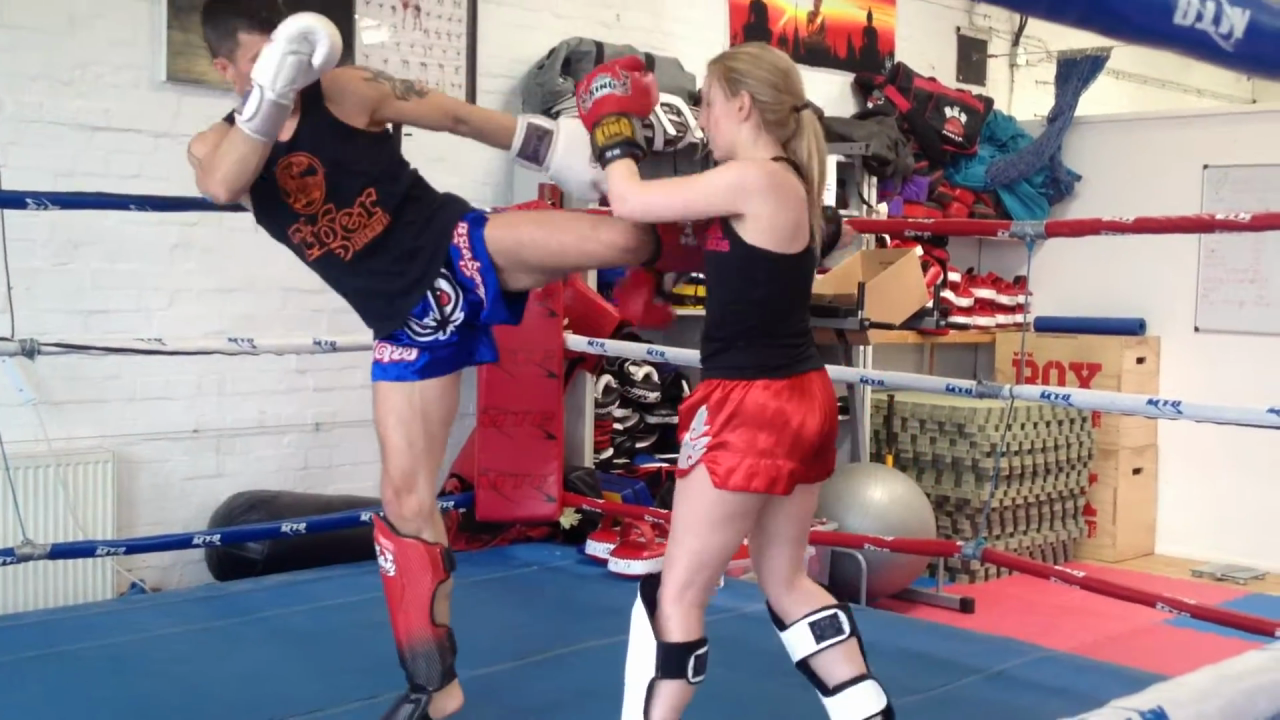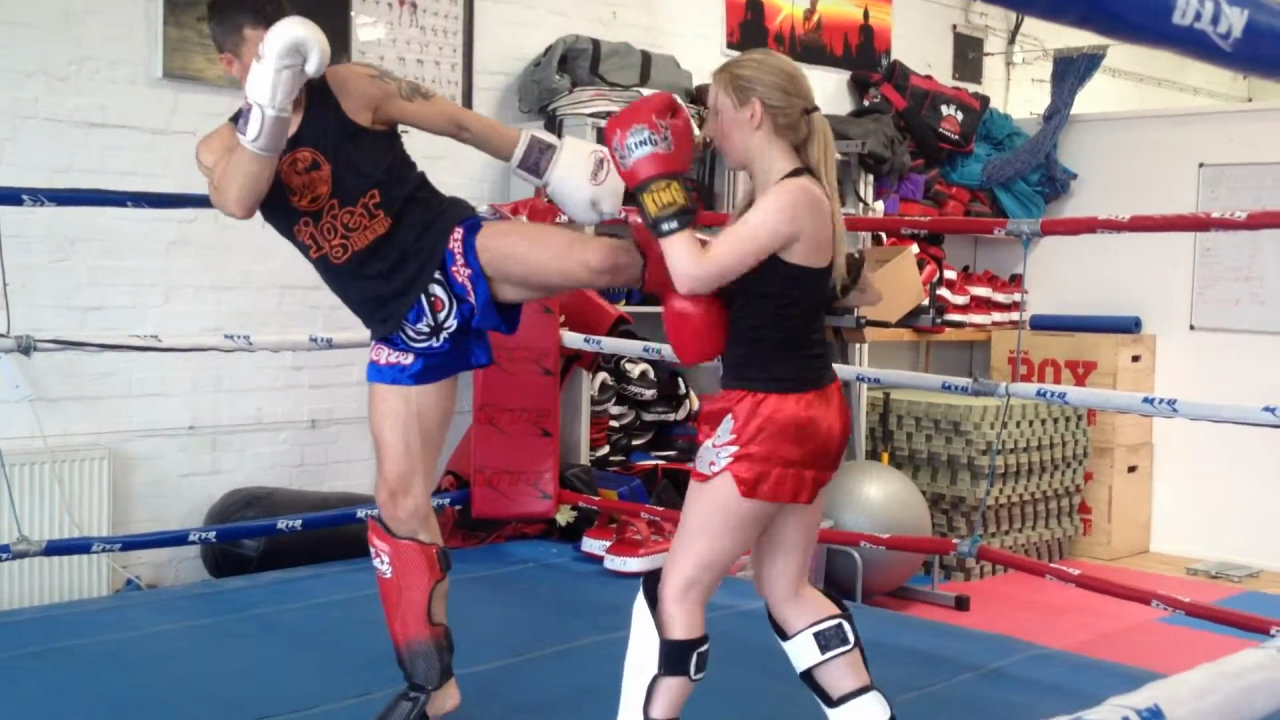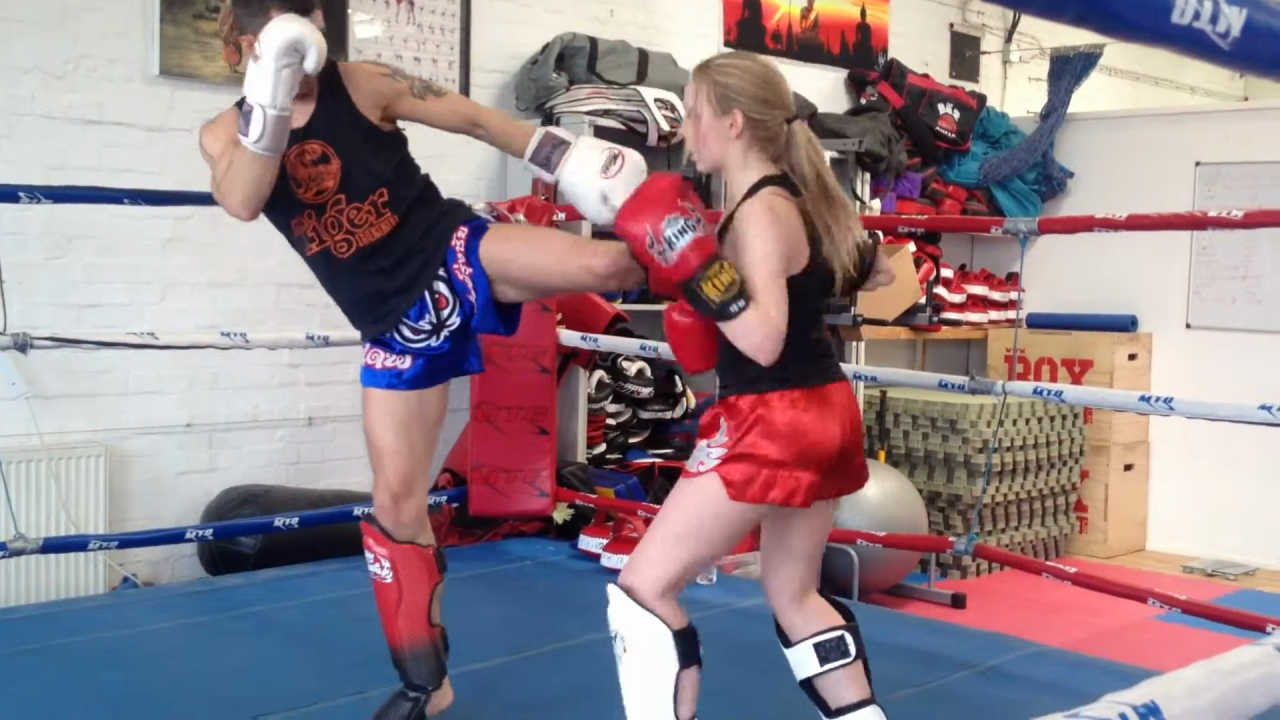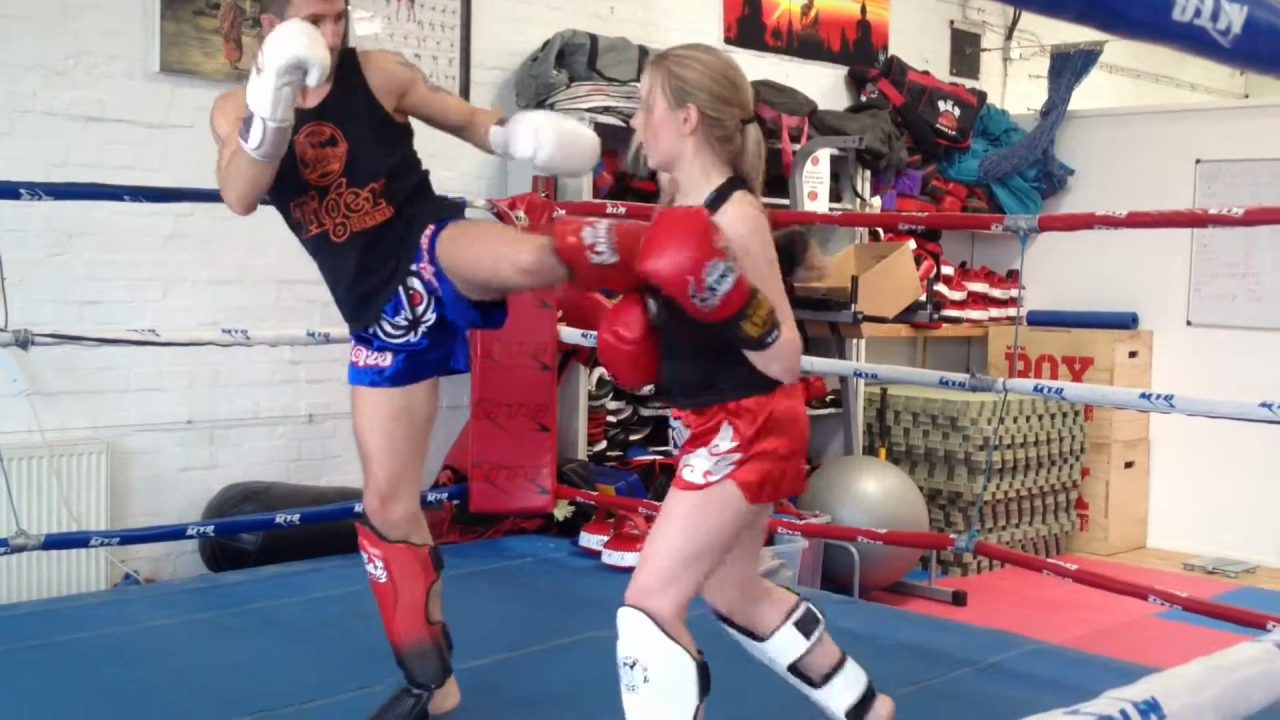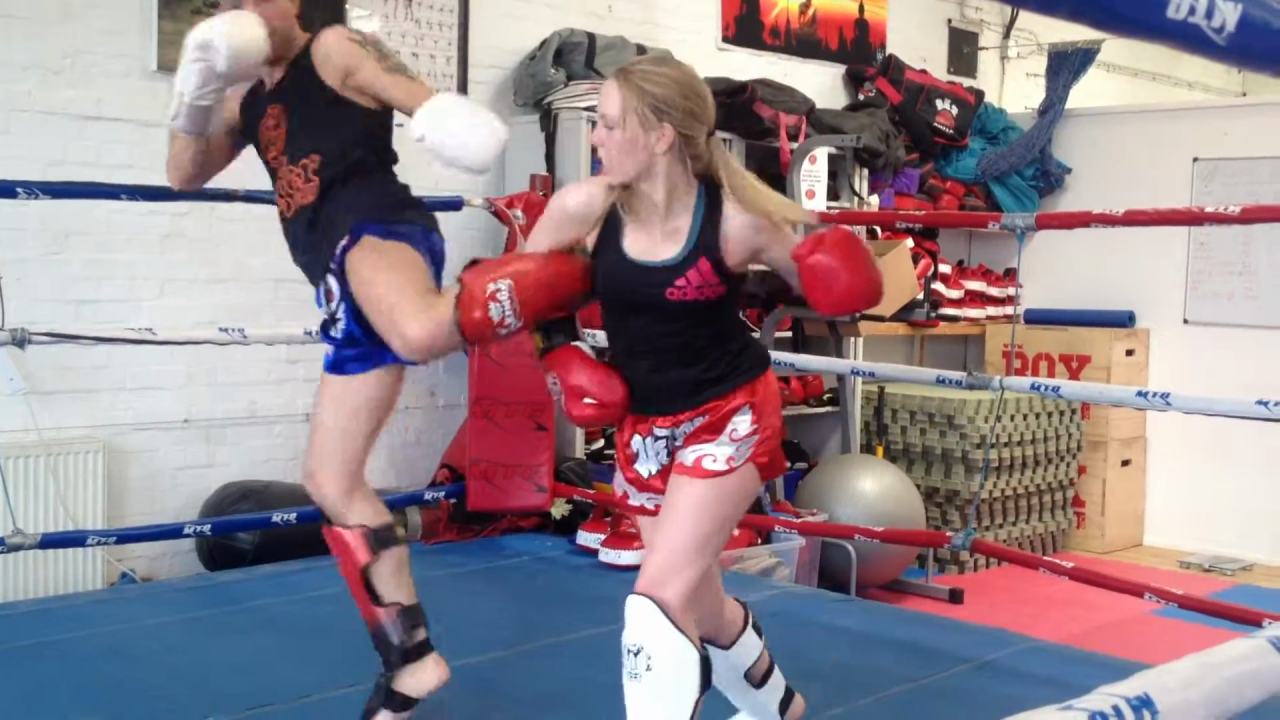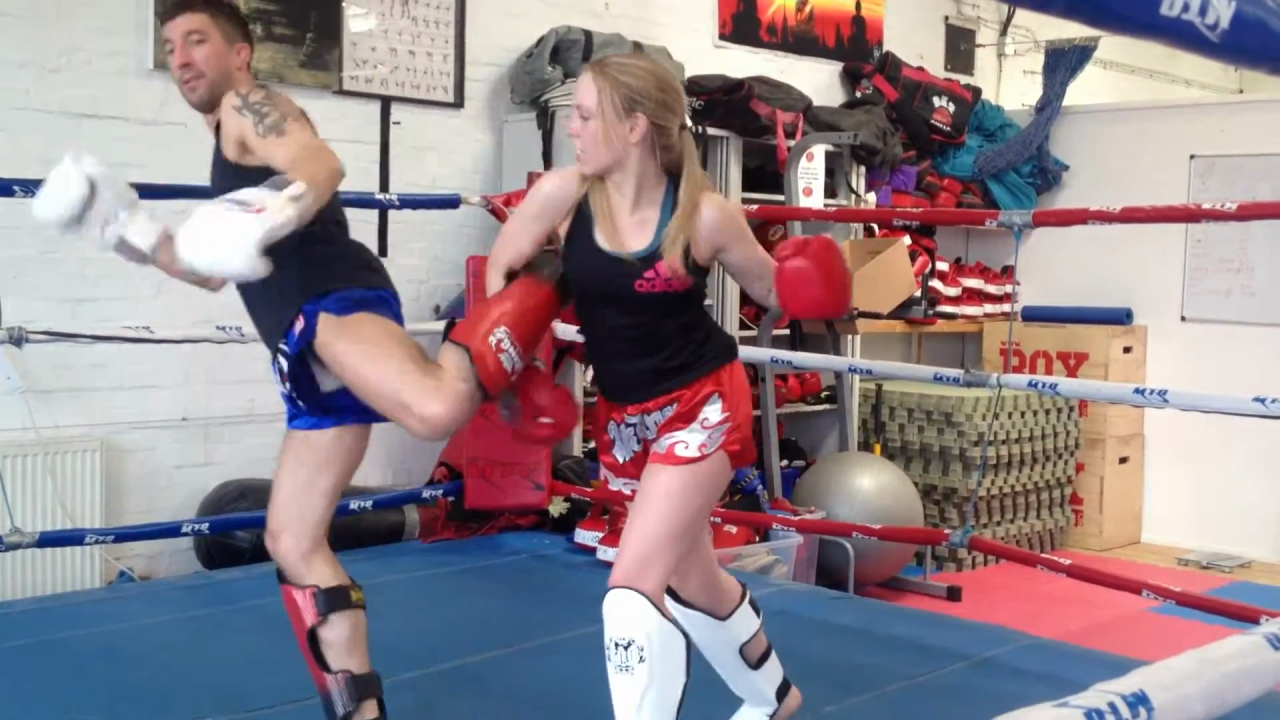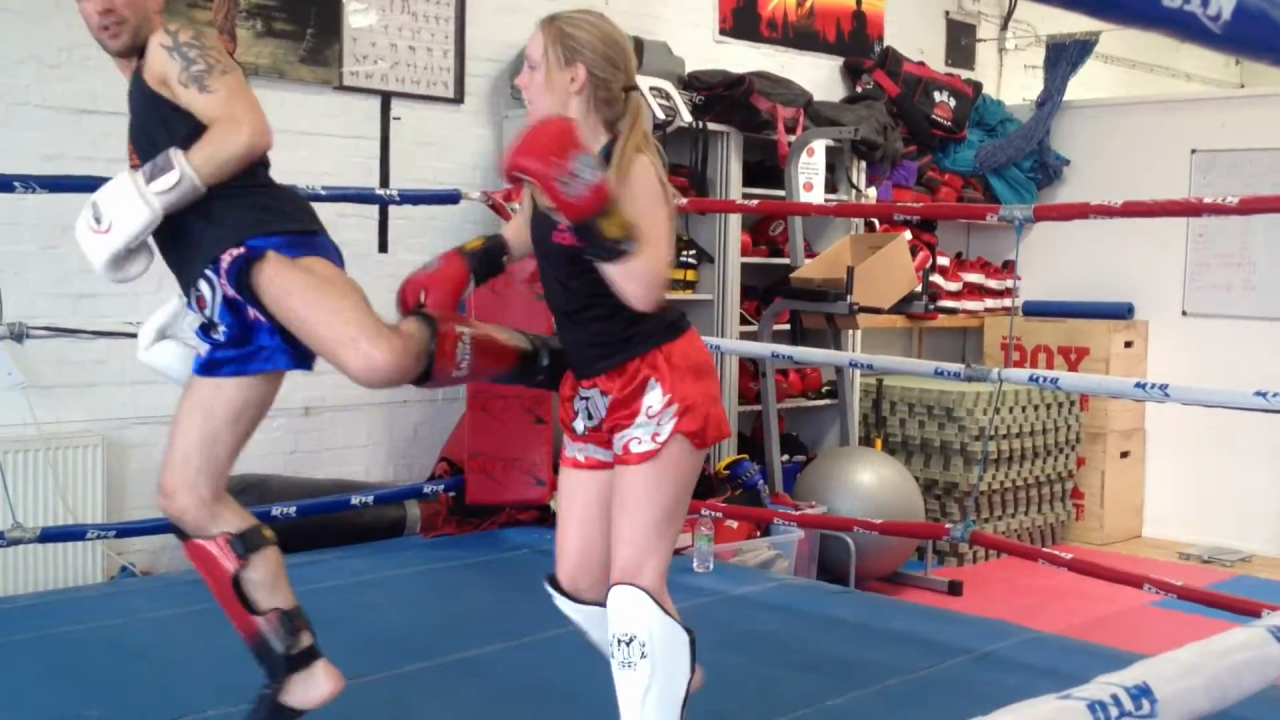
dt=0.2s
person 1, frame 1
left shoulder: (348, 91)
right shoulder: (214, 146)
left elbow: (459, 116)
right elbow: (223, 187)
left wrist: (549, 143)
right wrist: (272, 91)
left hip: (464, 250)
right hip: (409, 325)
left knee: (617, 239)
right knee: (405, 498)
person 1, frame 2
left shoulder: (352, 88)
right shoulder: (221, 147)
left elbow: (462, 123)
right elbow: (237, 202)
left wrist: (554, 161)
right wrist: (273, 102)
left hip: (461, 254)
right hip: (406, 327)
left knee: (601, 261)
right knee: (399, 499)
person 1, frame 3
left shoulder: (362, 84)
right shoulder: (224, 134)
left elbow: (472, 118)
right elbow: (241, 203)
left wrist: (565, 157)
right wrist: (271, 103)
left hip: (457, 253)
right hip: (396, 326)
left knee: (597, 263)
right knee: (396, 501)
person 1, frame 4
left shoulder: (380, 74)
right shoulder: (234, 110)
left elbow: (466, 120)
right elbow: (239, 196)
left wrist: (520, 132)
right wrist: (274, 103)
left hip: (434, 250)
right hip: (382, 323)
left knee: (530, 262)
right knee: (387, 501)
left ankle: (636, 244)
person 1, frame 5
right shoulder: (243, 93)
left elbow: (433, 107)
right elbow: (187, 173)
left wrist: (459, 126)
right wrist: (196, 90)
left hip: (376, 239)
right hip: (349, 296)
left knee: (425, 331)
right knee: (330, 482)
left ankle: (570, 266)
right ankle: (410, 658)
person 1, frame 6
left shoulder: (250, 104)
right shoulder: (232, 147)
left elbow: (322, 171)
right elbow: (217, 267)
left wrist: (261, 212)
right wrist: (121, 224)
left hip: (335, 304)
right hip: (314, 349)
left knee: (438, 410)
right knee: (293, 542)
left ankle: (545, 289)
person 1, frame 7
right shoulder: (147, 85)
left elbow: (247, 131)
left wrist: (151, 194)
right wrist: (183, 314)
left hip: (264, 241)
right hip: (225, 294)
left knee: (380, 359)
right knee: (186, 489)
left ankle: (525, 353)
right ankle: (298, 662)
person 2, frame 1
left shoulder: (760, 181)
right shoulder: (783, 181)
left elbow: (635, 202)
left wrist: (612, 123)
left hip: (748, 407)
right hip: (795, 399)
left knee: (678, 589)
right knee: (785, 580)
person 2, frame 2
left shoulder: (793, 196)
right shoulder: (786, 192)
left elbow: (695, 275)
left wrist: (657, 175)
left hip: (767, 417)
right hip: (802, 411)
left knee: (680, 588)
right knee: (786, 588)
person 2, frame 3
left shoulder: (765, 213)
right shoulder: (785, 197)
left elbow: (764, 345)
left wrist: (695, 267)
left hip: (772, 425)
right hip: (818, 419)
left knee: (642, 586)
right knee: (793, 596)
person 2, frame 4
left shoulder: (739, 215)
right shoulder: (683, 192)
left elbow: (786, 362)
left wrist: (724, 295)
right wrist: (642, 308)
left hip: (735, 428)
right hip: (717, 417)
left knee: (649, 604)
right knee: (729, 593)
person 2, frame 5
left shoulder: (736, 216)
right shoulder: (587, 203)
left elbow: (817, 282)
left wrist: (836, 275)
right wrist: (560, 349)
left hip: (730, 414)
right hip: (645, 424)
left knee: (659, 597)
right knee: (693, 598)
person 2, frame 6
left shoulder: (701, 211)
right shoulder: (564, 192)
left elbow: (779, 296)
right elbow: (498, 271)
left wrist: (817, 292)
left hip: (701, 405)
right hip: (624, 410)
left knee: (637, 586)
right knee: (692, 576)
person 2, frame 7
left shoulder: (630, 165)
right shoulder: (550, 152)
left elbow: (644, 291)
right elbow: (517, 239)
left wrist: (595, 209)
right wrist: (454, 267)
left hip: (662, 380)
right hip: (598, 390)
left knee: (634, 581)
right knee: (576, 573)
